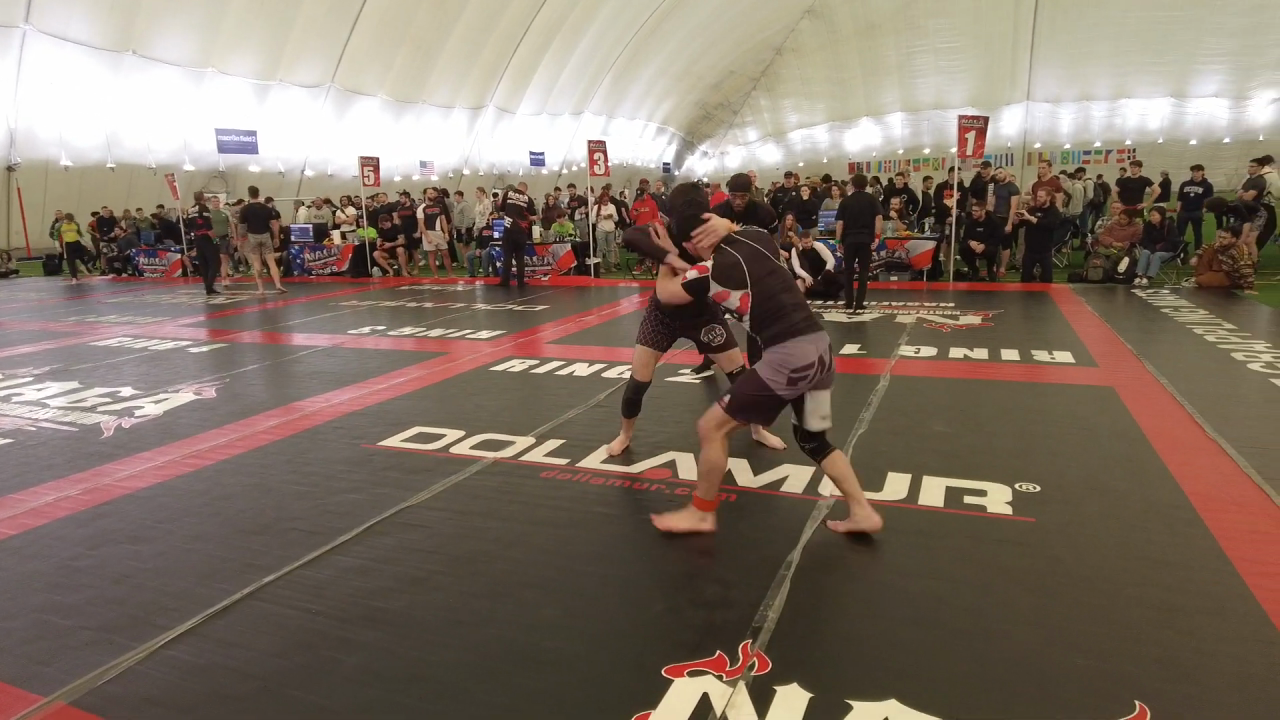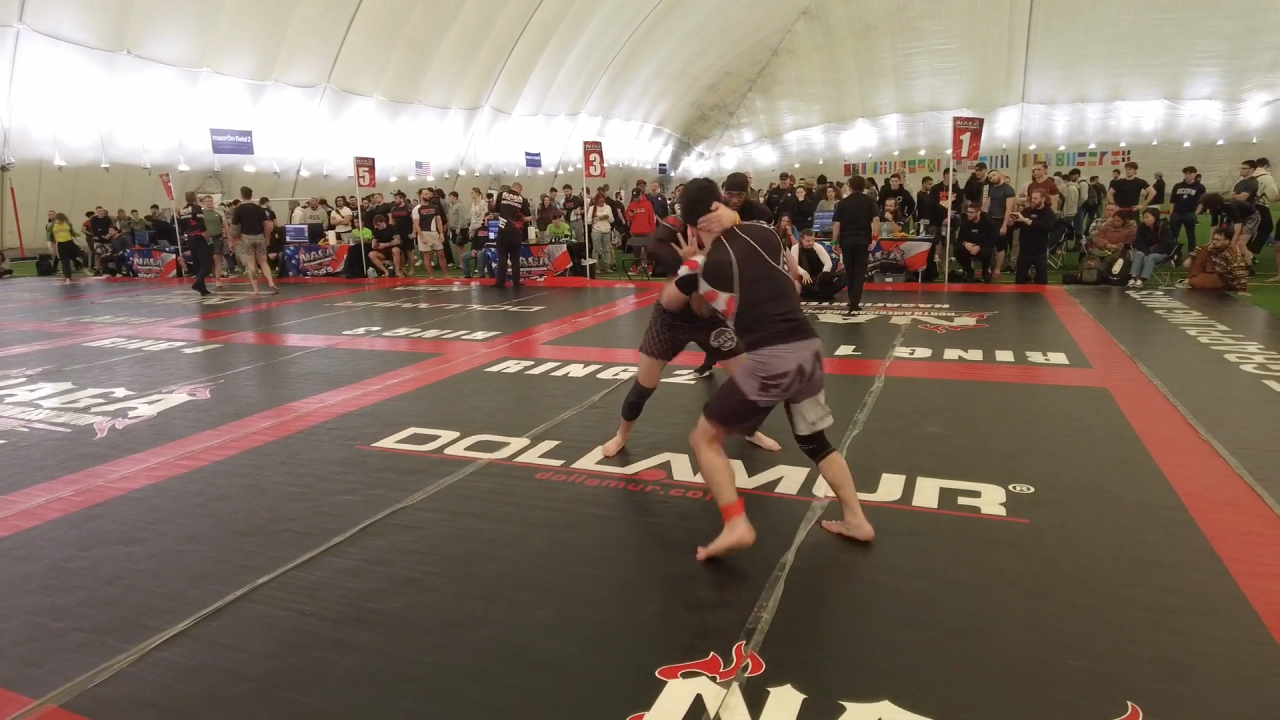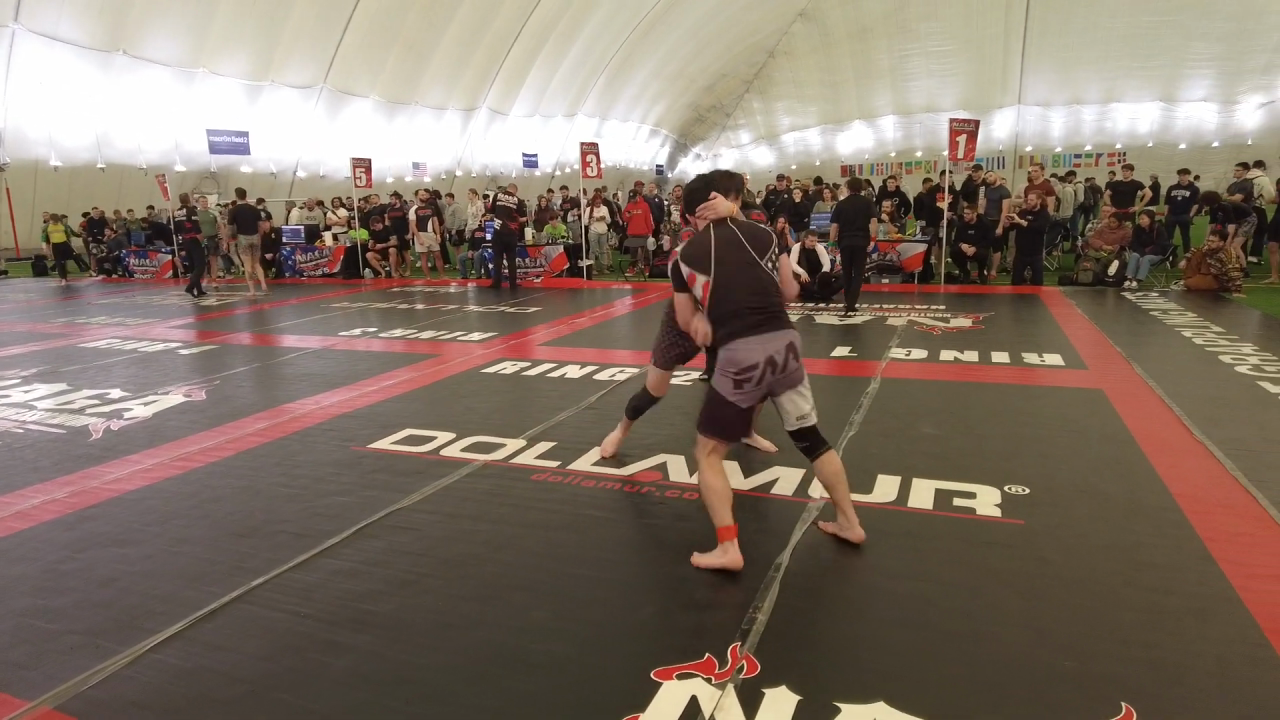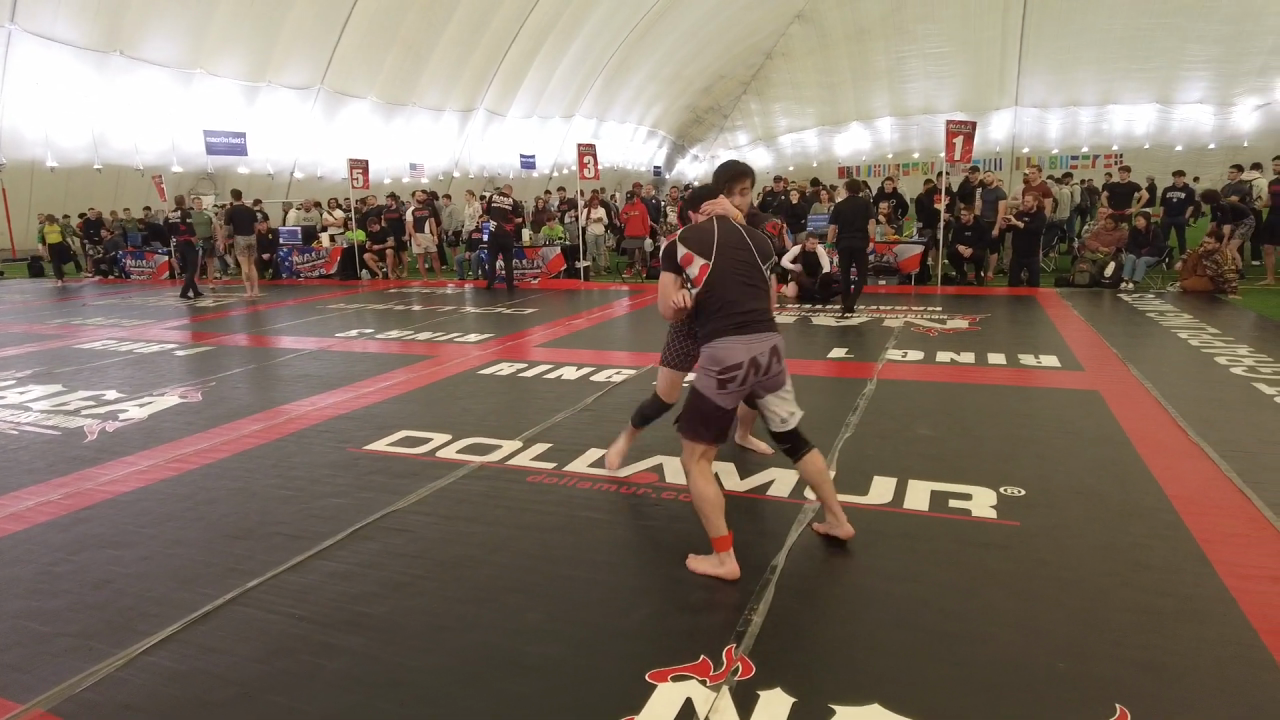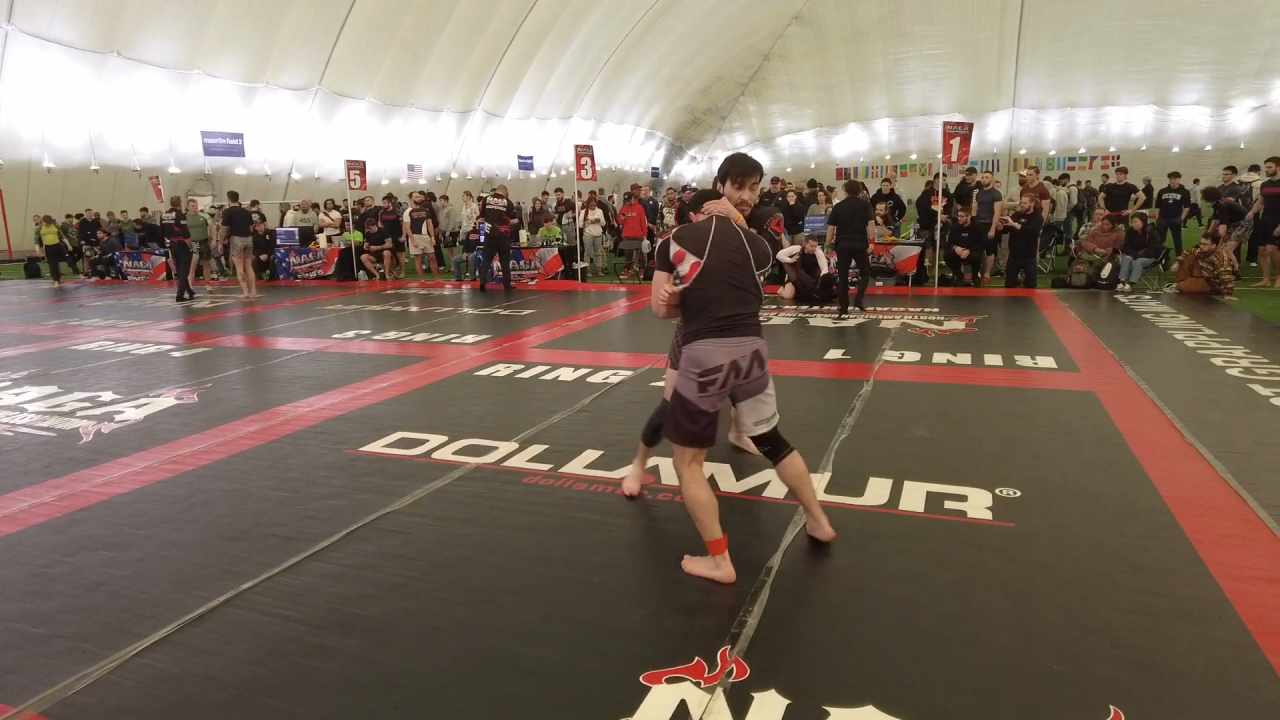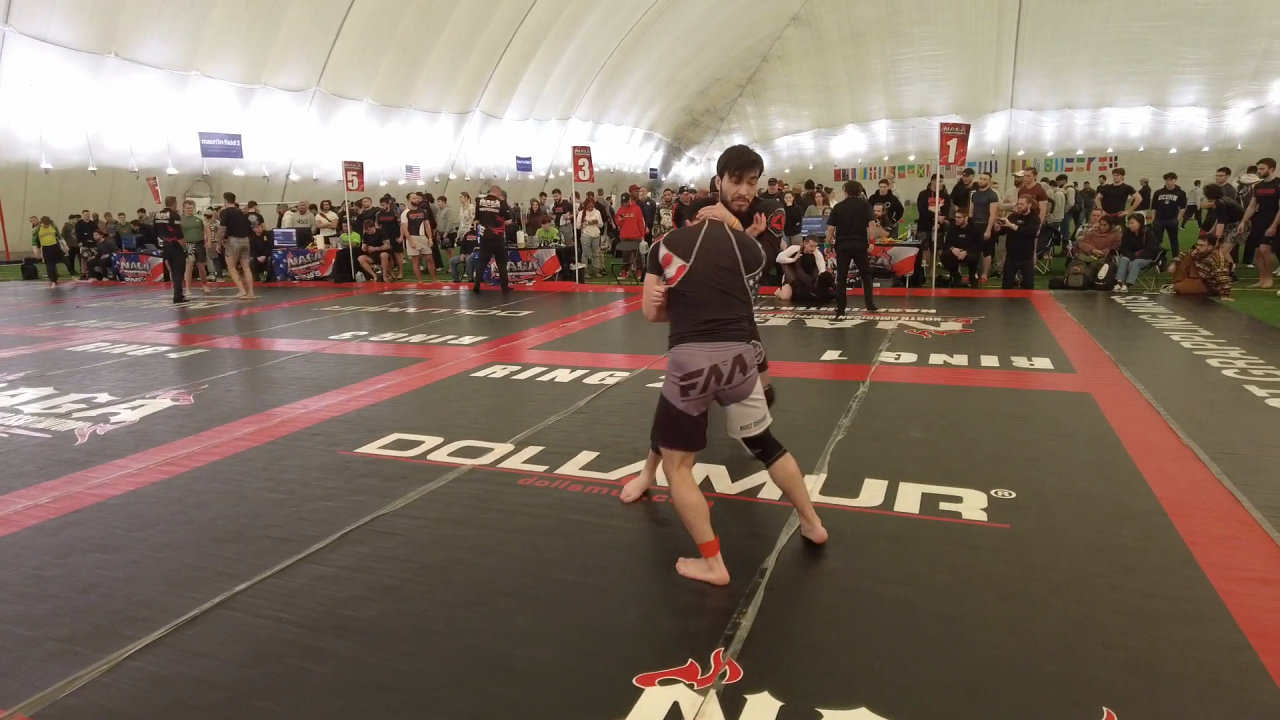
dt=0.1s
person 1, frame 1
left shoulder: (711, 271)
right shoulder: (759, 237)
left elbow: (665, 295)
left wrist: (667, 258)
left hip: (787, 355)
right hip: (819, 346)
left knee: (712, 428)
right knee: (814, 440)
left ankle: (702, 513)
right ankle: (862, 511)
person 1, frame 2
left shoulder: (700, 267)
right shoulder: (765, 234)
left elbow: (668, 301)
left hip: (766, 362)
right hip: (808, 350)
left knee: (704, 438)
right knee: (815, 440)
left ankle: (736, 525)
right ankle: (856, 519)
person 1, frame 3
left shoulder: (686, 256)
right shoulder: (759, 234)
left elbow: (687, 324)
left hip: (741, 356)
right hip: (783, 344)
left knee: (709, 451)
right knee: (810, 438)
left ankle: (728, 548)
right ankle: (849, 522)
person 1, frame 4
left shoulder: (682, 242)
right shoulder: (758, 240)
left elbow: (671, 311)
left hip: (723, 354)
right hip: (768, 346)
left knee: (695, 455)
right knee: (793, 439)
left ankle: (723, 557)
right ankle: (837, 520)
person 1, frame 5
left shoulder: (679, 239)
right shoulder: (758, 245)
left elbow: (664, 308)
left hip: (704, 356)
right hip: (751, 350)
left knee: (687, 460)
right knee: (772, 442)
left ankle: (718, 560)
right ankle: (818, 522)
person 1, frame 6
left shoulder: (669, 243)
right shoulder: (752, 248)
left elbow: (652, 312)
left hip: (689, 358)
right hip: (738, 355)
left knee: (677, 463)
right knee: (765, 444)
left ankle: (712, 563)
right ankle: (812, 523)
person 2, frame 1
right shoulder: (664, 231)
right elbow: (631, 237)
left hip: (704, 310)
right hip: (664, 311)
left knee: (740, 373)
right knee: (638, 381)
left ankle: (757, 429)
right ankle: (625, 434)
person 2, frame 2
right shoulder: (674, 226)
right elbow: (654, 250)
left hip: (711, 314)
right hip: (674, 313)
right knee: (645, 384)
left ankle: (750, 431)
right ankle: (622, 435)
person 2, frame 3
right shoulder: (691, 235)
right elbow: (676, 269)
left wrist: (731, 211)
right knee: (654, 391)
left ankle: (746, 431)
right ankle: (621, 430)
person 2, frame 4
left shoulder: (762, 224)
right shoulder: (699, 228)
left elbow: (767, 252)
left wrist: (736, 217)
left hip: (732, 320)
right hip: (691, 320)
left knee: (752, 385)
right knee: (665, 397)
left ankle: (740, 434)
right ankle: (627, 438)
person 2, frame 5
left shoulder: (767, 218)
right shoulder: (700, 226)
left elbow: (767, 257)
left wrist: (737, 218)
left hip: (735, 320)
right hip: (697, 319)
left knee: (750, 386)
right knee: (675, 402)
left ankle: (738, 435)
right ankle: (639, 462)
person 2, frame 6
left shoulder: (770, 213)
right shoulder: (700, 220)
left elbow: (765, 262)
left wrist: (732, 226)
left hip: (738, 319)
right hip: (699, 322)
left knee: (760, 388)
right knee: (681, 401)
left ankle: (761, 446)
right ankle: (650, 470)
